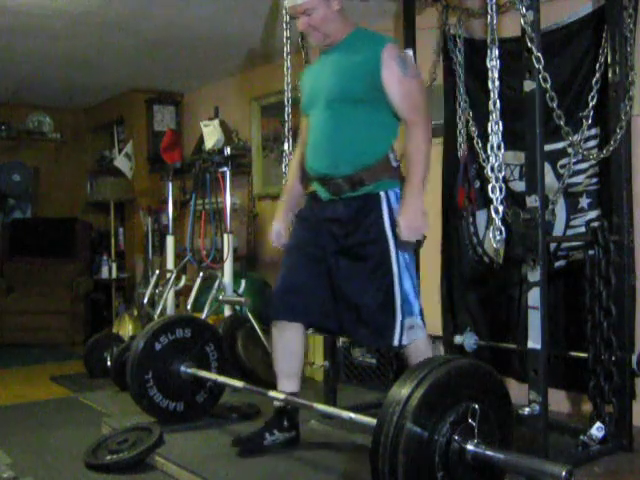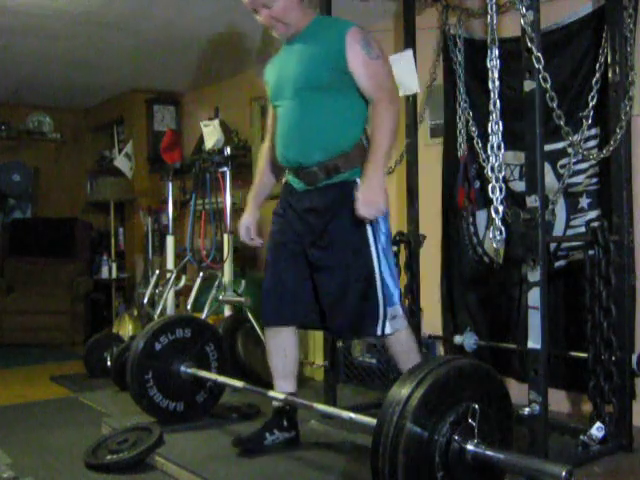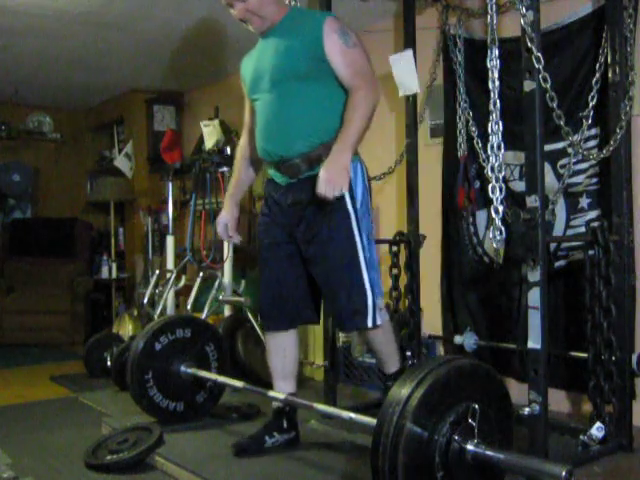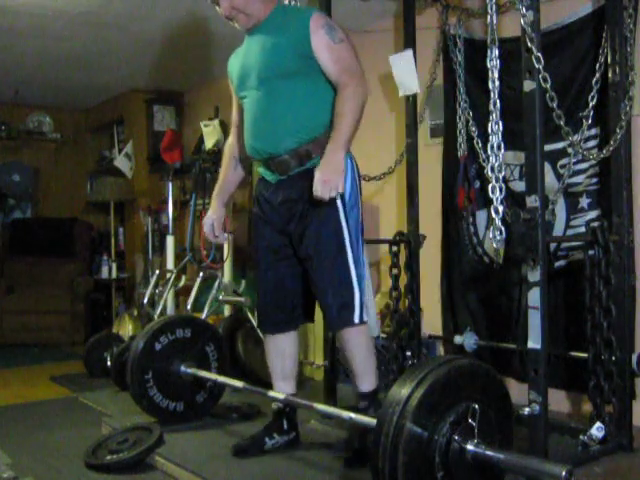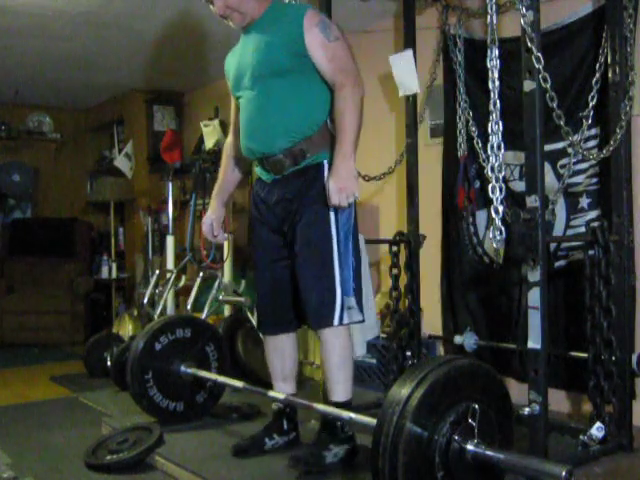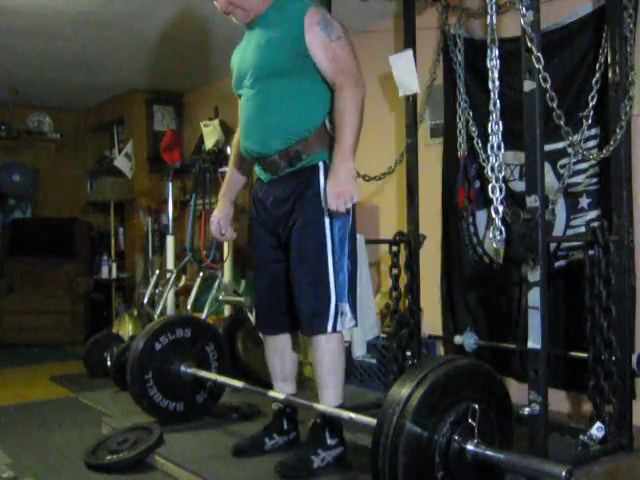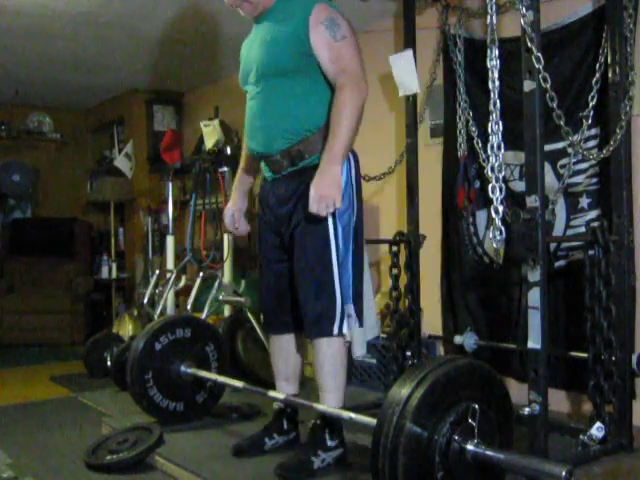
dt=0.2s
person 1, frame 1
left shoulder: (381, 54)
right shoulder: (311, 73)
left elbow: (417, 124)
left wrist: (413, 197)
right wrist: (284, 211)
left hip: (371, 202)
right hip: (319, 205)
left knee: (399, 314)
right knee: (287, 307)
right ankle: (286, 418)
person 1, frame 2
left shoulder: (345, 38)
right shoulder: (275, 66)
left elbow: (385, 102)
left wrist: (373, 175)
right wrist: (253, 204)
left hip: (347, 189)
right hip: (295, 197)
left knee: (376, 304)
right knee: (277, 307)
right ankle: (285, 418)
person 1, frame 3
right shoulder: (252, 61)
left elbow: (364, 89)
left wrist: (340, 157)
right wrist: (232, 201)
left hip: (332, 182)
right hip: (279, 191)
left knee: (356, 298)
right knee: (277, 308)
left ankle: (399, 387)
right ankle: (285, 418)
person 1, frame 4
right shoulder: (239, 59)
left elbow: (352, 85)
right elbow: (238, 138)
left wrist: (333, 157)
right wrist: (218, 201)
left hip: (319, 178)
right hip: (270, 189)
left knee: (340, 298)
right knee: (274, 308)
left ankle: (369, 408)
right ankle: (285, 420)
person 1, frame 5
right shoulder: (236, 57)
left elbow: (348, 84)
left wrist: (344, 159)
right wrist: (217, 201)
left hip: (316, 176)
right hip: (267, 188)
left knee: (325, 301)
right knee: (273, 308)
left ankle: (340, 427)
right ankle: (285, 420)
person 1, frame 6
right shoulder: (242, 51)
left elbow: (349, 85)
left wrist: (341, 165)
right wrist: (225, 199)
left hip: (314, 176)
right hip: (267, 186)
left knee: (319, 305)
right knee: (273, 309)
left ankle: (329, 432)
right ankle: (285, 420)
person 1, frame 7
right shoulder: (253, 40)
left elbow: (351, 86)
left wrist: (330, 169)
right wrist: (239, 190)
left hip: (318, 176)
right hip: (275, 183)
left knee: (322, 306)
right knee: (276, 308)
left ankle: (329, 435)
right ankle: (285, 419)
